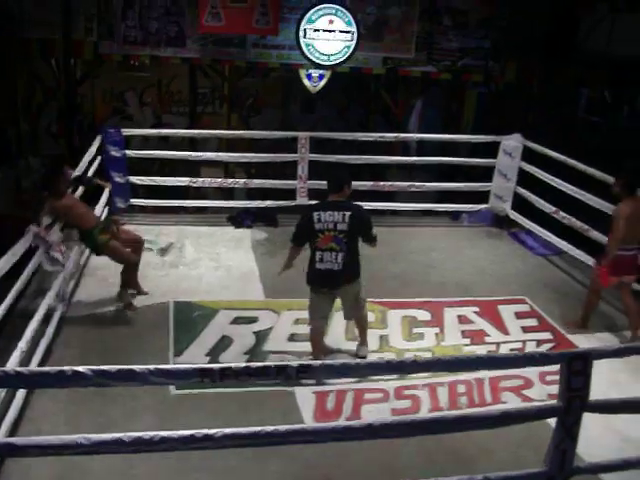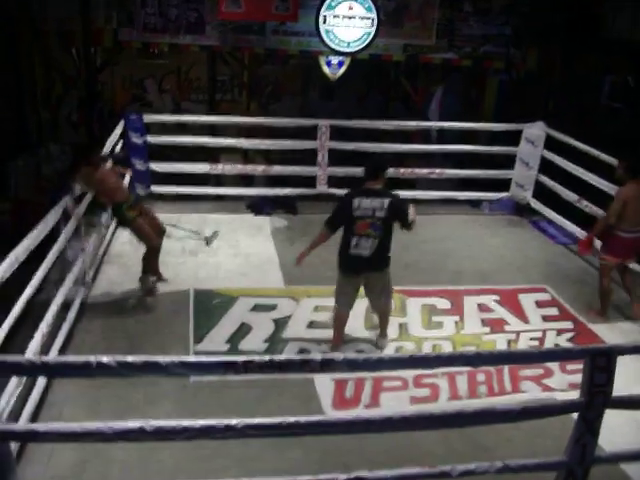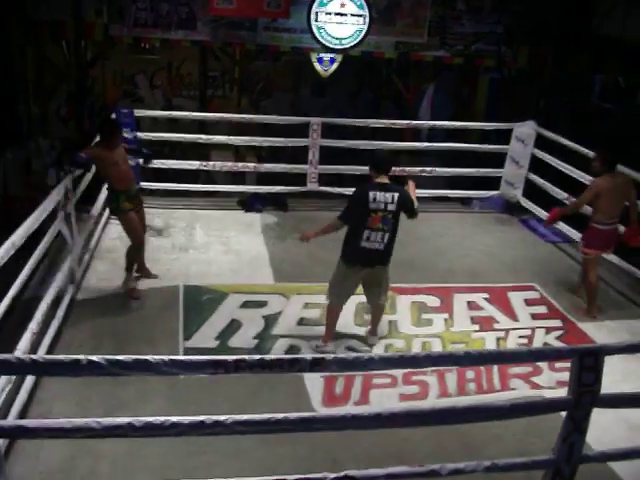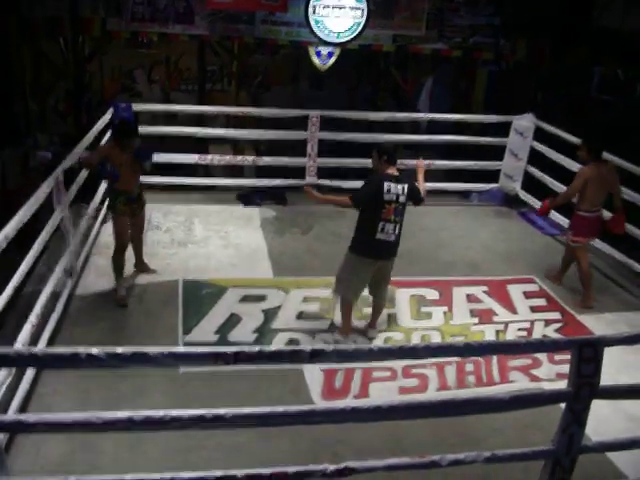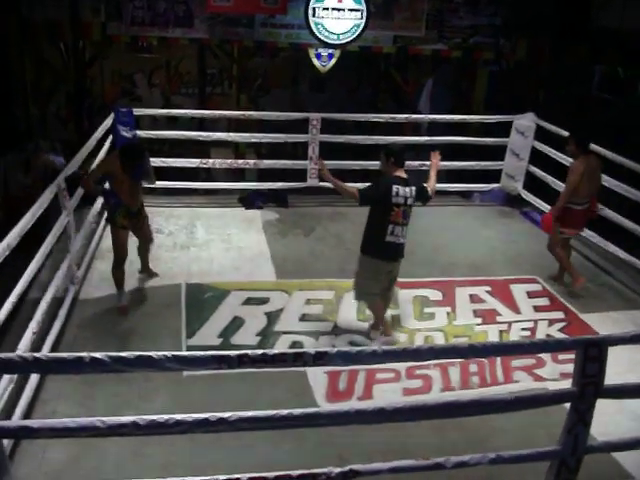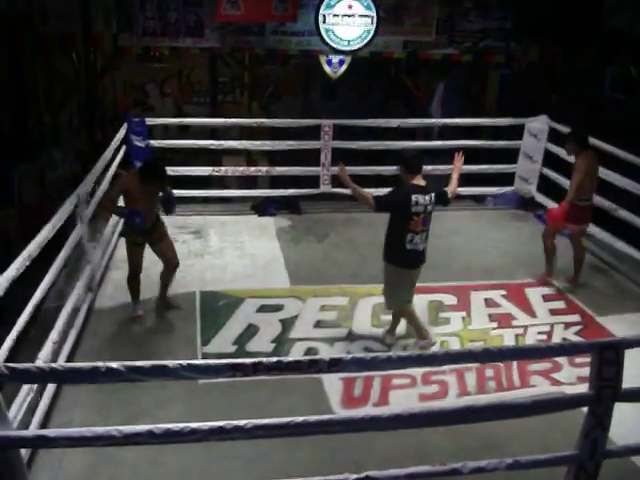
dt=0.2s
person 1, frame 1
left shoulder: (311, 213)
right shoulder: (357, 212)
left elbow: (296, 245)
right elbow: (372, 242)
left wrist: (289, 262)
right wrist: (372, 235)
left hip: (319, 277)
right hip: (347, 276)
left knee: (318, 321)
right knee: (358, 310)
left ankle: (317, 360)
right ankle: (363, 345)
person 1, frame 2
left shoulder: (350, 198)
right shoulder: (393, 201)
left elbow: (329, 229)
right elbow: (408, 225)
left wrist: (307, 250)
right wrist: (411, 211)
left hip: (350, 262)
right hip: (377, 264)
left knee: (342, 306)
right knee: (383, 301)
left ankle: (335, 348)
right ankle: (383, 336)
person 1, frame 3
left shoulder: (362, 192)
right shoulder: (400, 194)
left elbow: (343, 221)
right elbow: (414, 213)
left wrist: (314, 233)
right wrist: (412, 191)
left hip: (354, 256)
right hip: (381, 258)
left knee: (336, 297)
right knee: (378, 297)
left ankle: (327, 341)
right ankle: (373, 333)
person 1, frame 4
left shoulder: (376, 181)
right shoulder: (406, 185)
left elbow: (352, 203)
right elbow: (420, 197)
left wrist: (320, 198)
right wrist: (420, 173)
left hip: (364, 248)
right hip: (389, 249)
left knee: (346, 289)
right knee: (380, 291)
left ankle: (345, 332)
right ankle: (372, 326)
person 1, frame 5
left shoulder: (385, 184)
right shoulder: (414, 187)
left elbow: (359, 196)
right elbow: (430, 192)
left wrist: (330, 179)
right wrist: (433, 168)
left hip: (375, 250)
right hip: (396, 250)
left knee: (367, 292)
right knee: (386, 292)
left ankle: (387, 333)
right ankle: (377, 328)
person 1, frame 6
left shoulder: (403, 193)
right shoulder: (432, 193)
left elbow: (373, 202)
right elbow: (450, 193)
left wrist: (349, 183)
right wrist: (456, 171)
left hip: (398, 257)
right hip: (417, 256)
left knee: (399, 300)
right knee: (403, 296)
left ankle: (424, 336)
right ankle: (391, 331)
person 2, frame 1
left shoulder: (64, 195)
right shoulder: (54, 204)
left hip: (102, 226)
right hip: (95, 235)
left knee: (138, 242)
right knee: (131, 260)
left ankle: (134, 284)
right ankle: (124, 293)
person 2, frame 2
left shoulder: (102, 165)
right shoulder: (87, 173)
left hip: (133, 202)
right hip: (124, 209)
left knee: (160, 230)
right knee: (154, 244)
left ankle: (154, 270)
right ankle: (145, 278)
person 2, frame 3
left shoulder: (117, 145)
right shoulder: (98, 151)
right elbow: (80, 158)
right wrist: (79, 158)
left hip: (133, 192)
right hip: (120, 198)
left knee: (141, 234)
right knee: (137, 241)
left ankle: (141, 268)
right ankle: (129, 280)
person 2, frame 4
left shoulder: (134, 145)
right shoulder: (109, 148)
left elbow: (145, 167)
right elbow: (87, 162)
left wrist: (144, 158)
right wrist: (102, 168)
left hip: (137, 195)
right hip: (120, 199)
left knee: (138, 232)
right knee: (122, 244)
left ankle: (140, 263)
right ankle: (119, 285)
person 2, frame 5
left shoulder: (140, 159)
right shoulder: (111, 163)
left elbow: (151, 180)
right elbow: (86, 182)
left wrist: (144, 173)
right wrist: (104, 192)
left hip: (137, 209)
right hip: (119, 213)
left knee: (147, 241)
right knee: (120, 258)
left ankle: (145, 268)
right ankle: (121, 296)
person 2, frame 6
left shoulder: (158, 179)
right shoulder: (128, 180)
left elbow: (167, 194)
right elbow: (107, 204)
left wrist: (168, 197)
right wrist: (127, 213)
left hip: (155, 224)
right hip: (134, 228)
left knee: (172, 263)
right knee: (135, 270)
left ankle: (163, 298)
right ankle: (136, 305)
person 3, frame 1
left shoulder: (623, 209)
left elbow: (616, 239)
left wrist: (606, 263)
left hip: (618, 257)
left knee: (594, 290)
right knee: (625, 294)
left ankle: (583, 323)
person 3, frame 2
left shoulder: (625, 191)
left elbow: (609, 217)
left wrist: (591, 235)
left hip: (619, 238)
left knee: (605, 274)
right knee: (623, 270)
left ankle: (602, 311)
person 3, frame 3
left shoulder: (599, 183)
right shoulder: (625, 180)
left elbow: (578, 204)
right elbow: (633, 204)
left wrist: (560, 212)
right wrist: (633, 224)
left hip: (597, 230)
right hip: (612, 230)
left knee: (590, 269)
right knee: (592, 262)
left ankle: (591, 309)
right ankle: (580, 287)
person 3, frame 4
left shoulder: (586, 171)
right shoulder: (609, 169)
left elbow: (569, 194)
right elbow: (617, 192)
left wrist: (550, 204)
right wrist: (618, 213)
left hip: (582, 218)
right hip: (597, 217)
left knee: (581, 257)
right knee: (571, 247)
left ankle: (587, 297)
right ankle: (558, 276)
person 3, frame 5
left shoulder: (578, 165)
right shoulder: (594, 161)
left elbow: (568, 190)
right elbow: (596, 184)
left wrist: (554, 210)
right wrist: (592, 201)
left hip: (571, 210)
right hip: (583, 209)
left knee: (554, 245)
right knee: (563, 242)
left ankle: (575, 277)
right ankle: (560, 275)
person 3, frame 6
left shoulder: (582, 161)
right shoulder: (592, 156)
left elbow: (575, 184)
left wrist: (565, 203)
left hip: (576, 206)
right hip: (587, 205)
left knee: (548, 235)
right knee: (576, 241)
left ankle: (549, 273)
right ankle: (575, 277)
